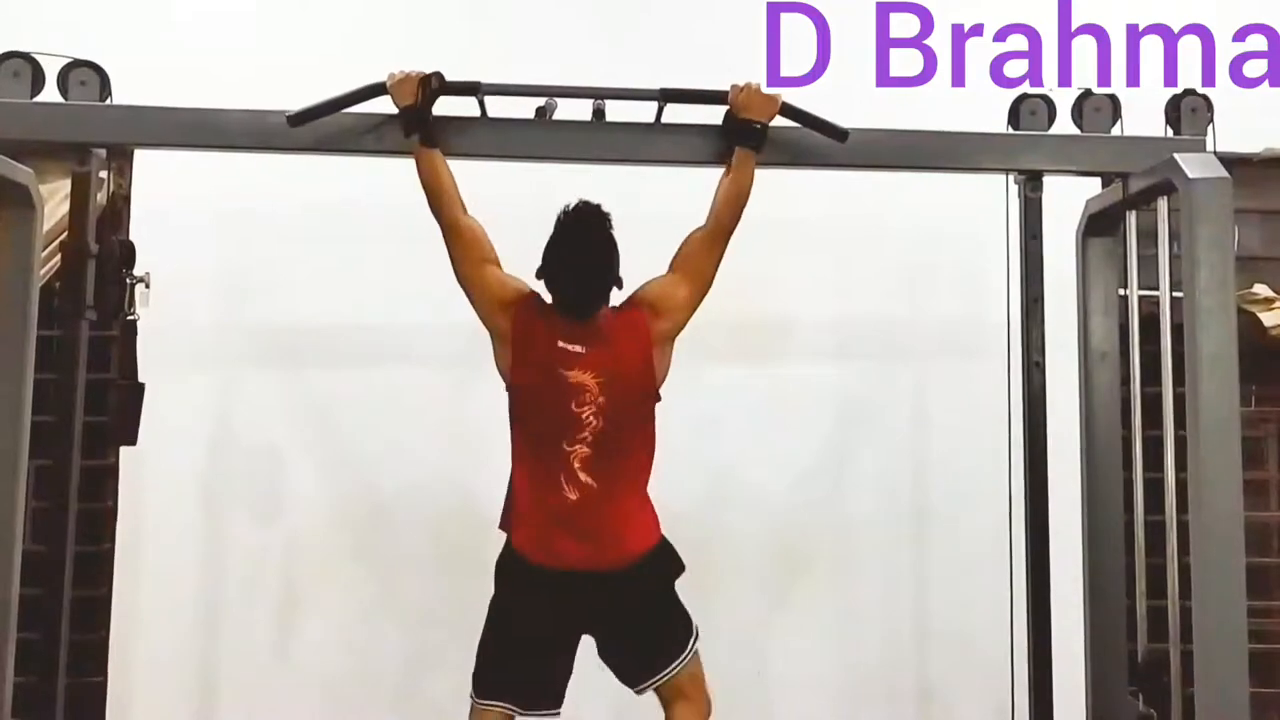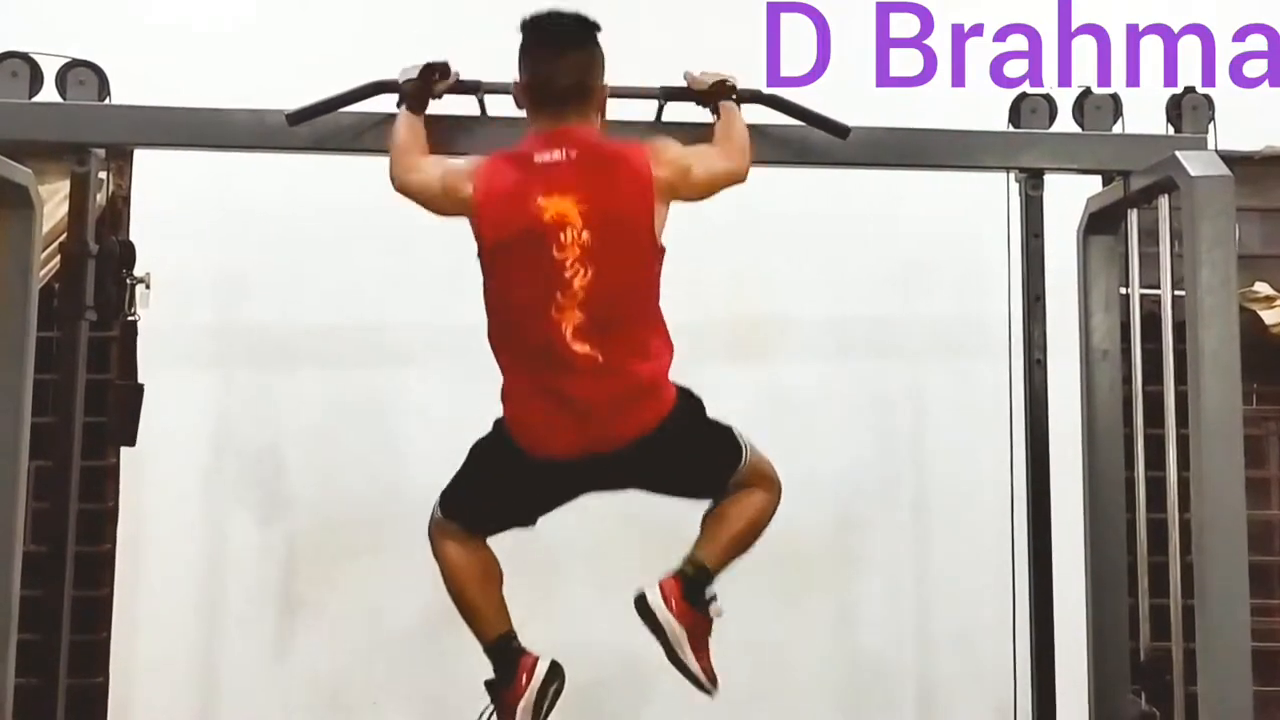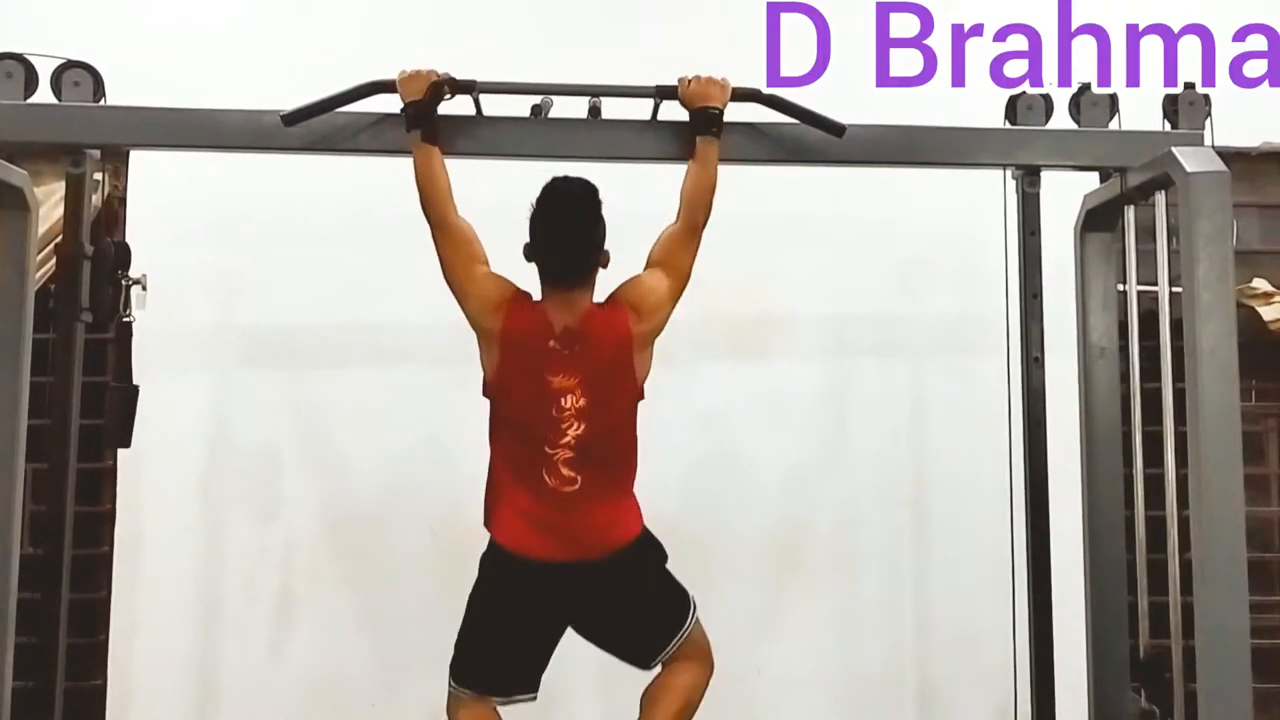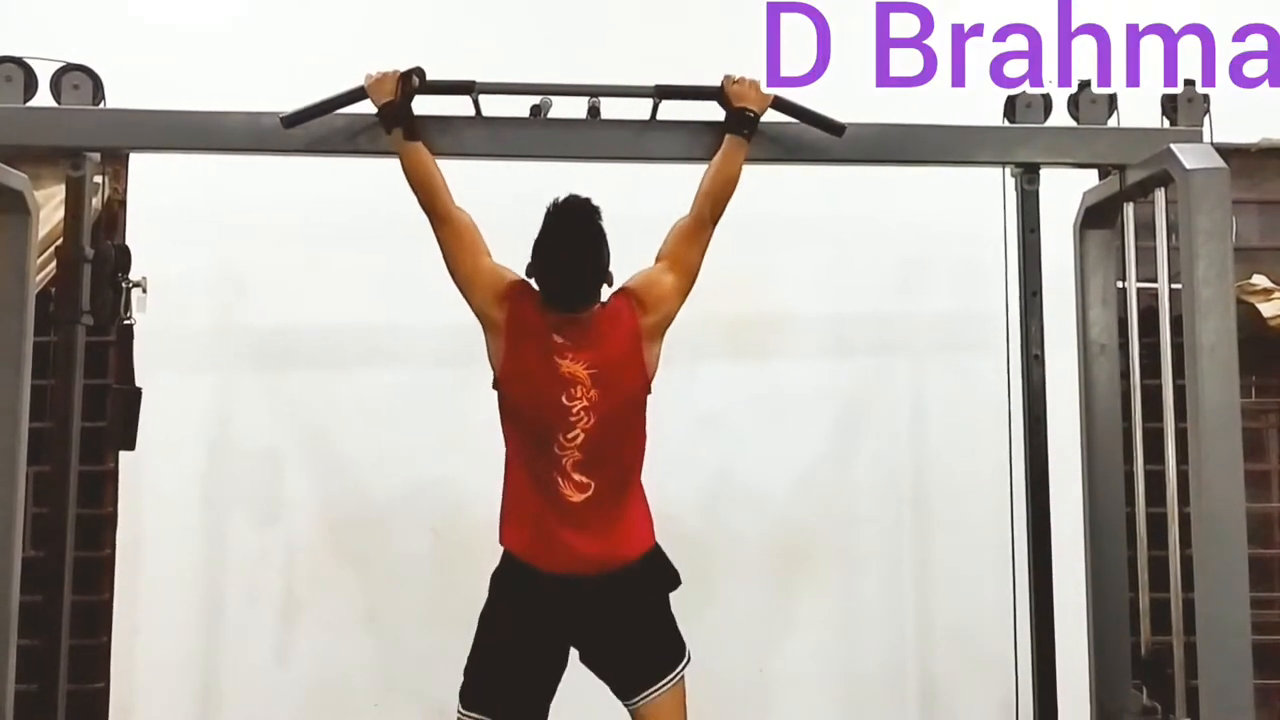
dt=0.7s
person 1, frame 1
left shoulder: (513, 326)
right shoulder: (650, 330)
left elbow: (456, 223)
right elbow: (715, 232)
left wrist: (419, 125)
right wrist: (748, 135)
left hip: (535, 570)
right hip: (630, 567)
person 1, frame 2
left shoulder: (481, 186)
right shoulder: (645, 172)
left elbow: (405, 169)
right elbow: (734, 161)
left wrist: (415, 98)
right wrist: (723, 98)
left hip: (533, 443)
right hip: (645, 425)
left knee: (451, 532)
right knee: (756, 485)
right ankle: (686, 594)
person 1, frame 3
left shoulder: (498, 321)
right shoulder: (634, 323)
left elbow: (443, 219)
right elbow: (690, 224)
left wrist: (420, 119)
right wrist: (707, 123)
left hip: (518, 564)
right hip: (615, 558)
right knee: (692, 659)
person 1, frame 4
left shoulder: (503, 317)
right shoulder: (642, 321)
left elbow: (443, 212)
right elbow: (701, 219)
left wrist: (397, 118)
right wrist: (739, 125)
left hip: (529, 577)
right hip: (626, 574)
